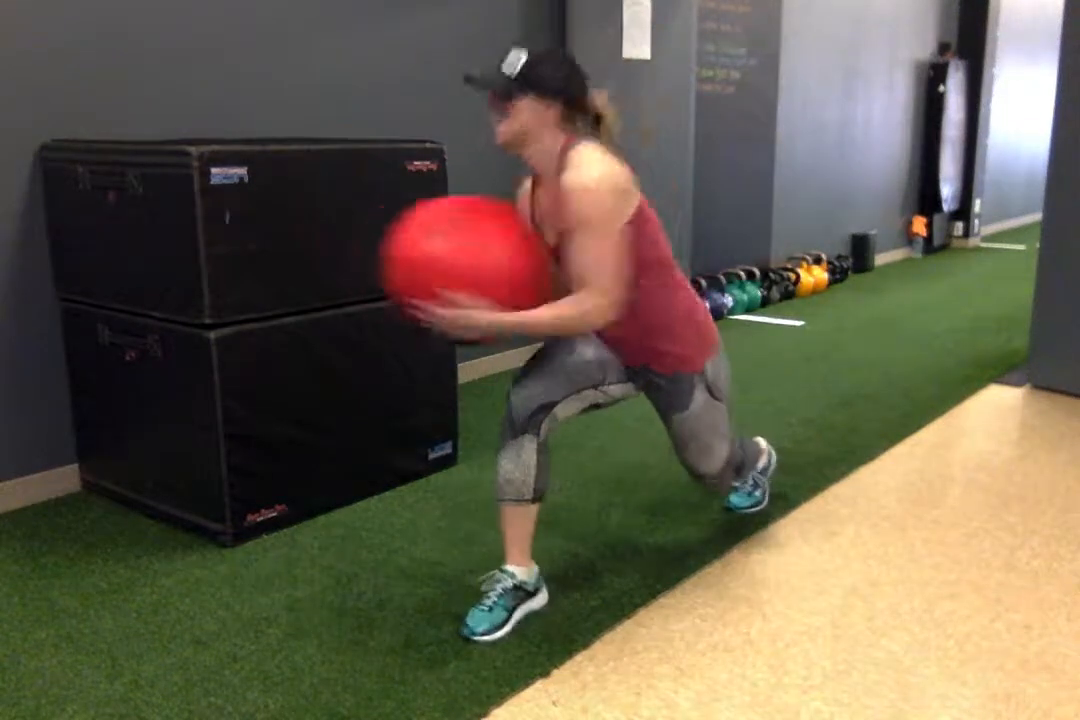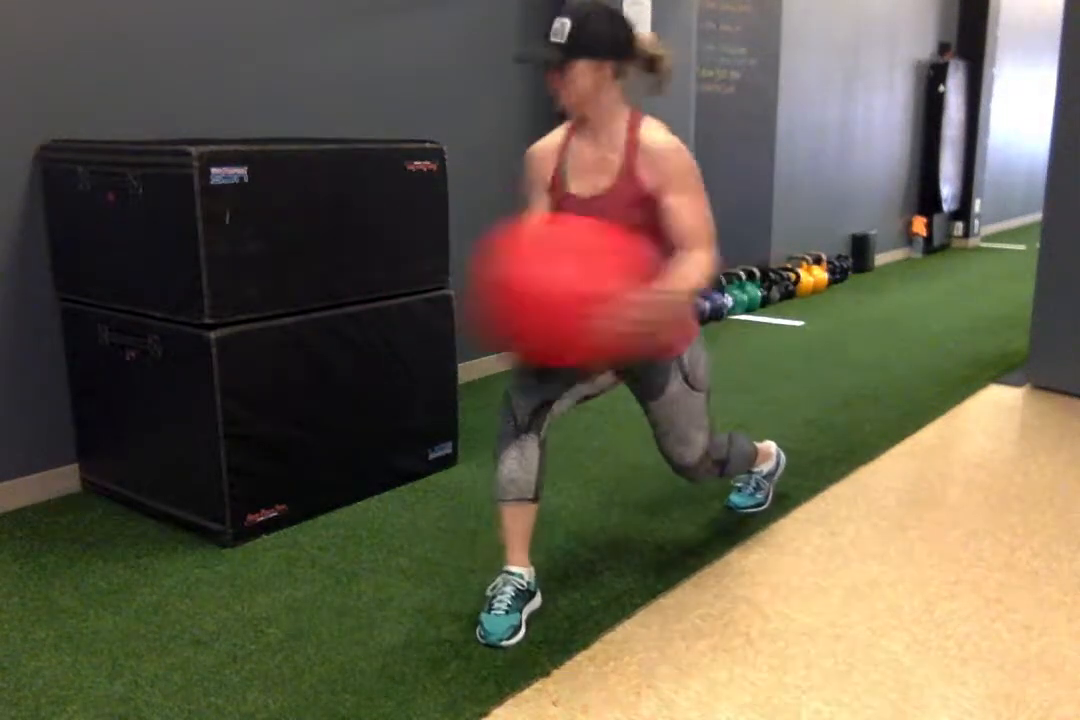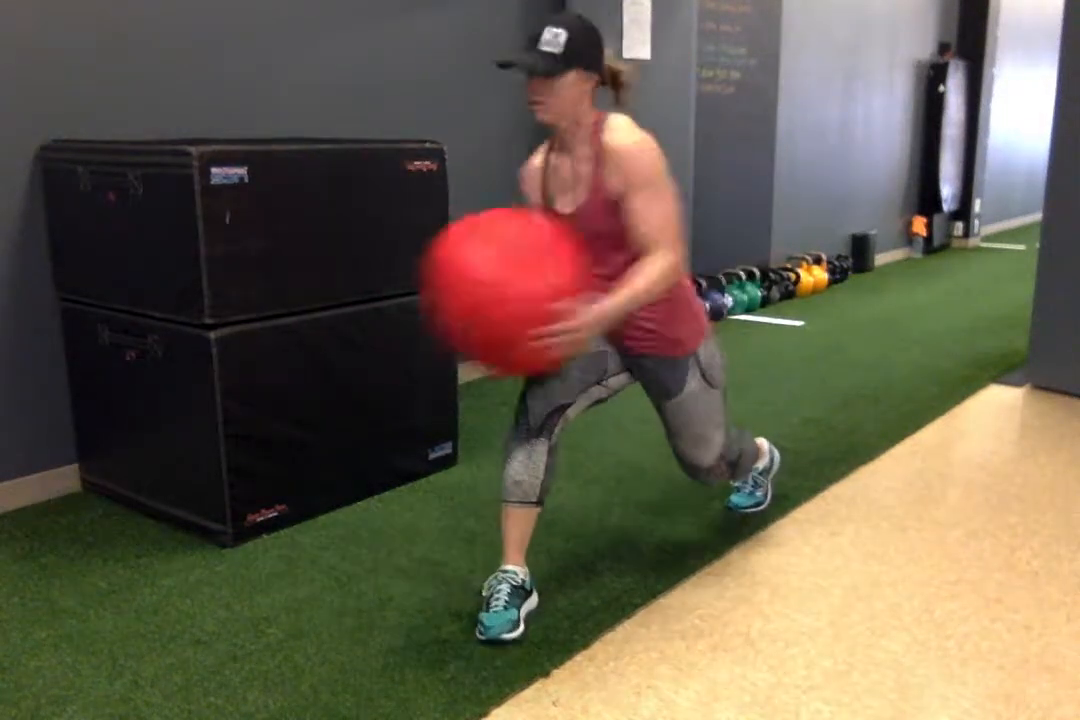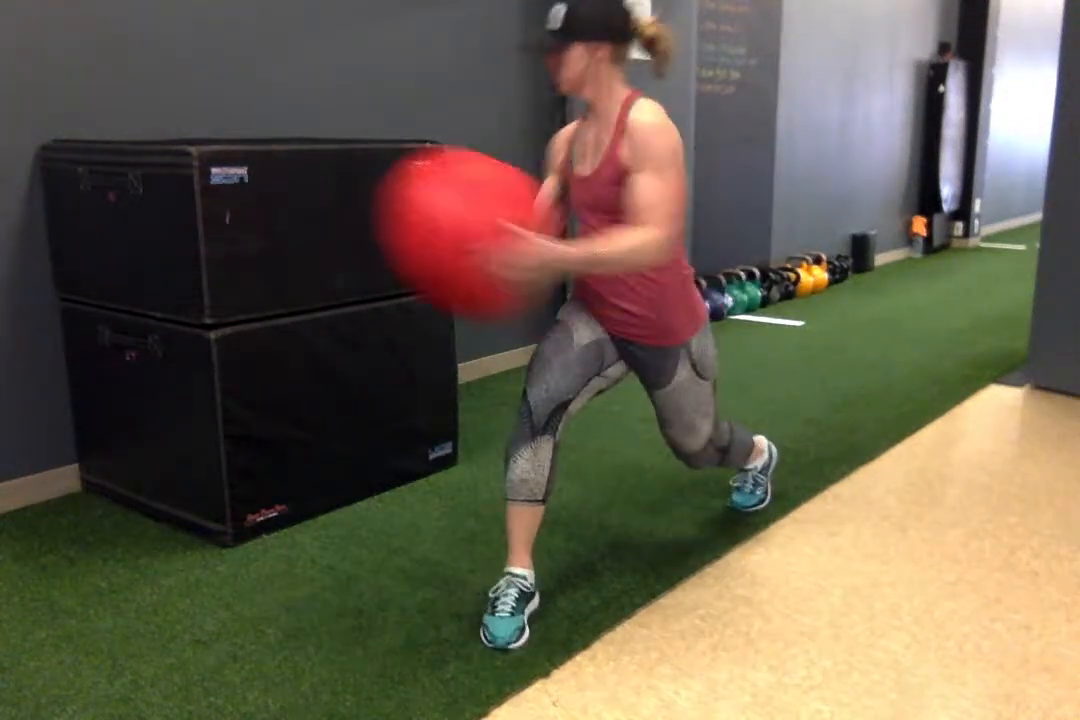
dt=0.7s
person 1, frame 1
left shoulder: (590, 182)
right shoulder: (533, 183)
left elbow: (603, 305)
left wrist: (496, 321)
right wrist: (470, 309)
left hip: (676, 342)
right hip: (606, 342)
left knee: (708, 464)
right knee: (524, 411)
left ankle: (756, 457)
right ankle: (518, 578)
person 1, frame 2
left shoulder: (660, 151)
right shoulder: (547, 153)
left elbow: (699, 254)
left wrist: (656, 302)
left hip: (656, 335)
left knee: (690, 458)
right knee: (521, 407)
left ankle: (763, 458)
right ankle: (516, 578)
person 1, frame 3
left shoulder: (627, 149)
right shoulder: (536, 170)
left elbow: (664, 260)
left wrist: (600, 313)
left hip: (670, 334)
right hip: (596, 332)
left knee: (705, 463)
right knee: (536, 412)
left ankle: (759, 457)
right ankle: (511, 579)
person 1, frame 4
left shoulder: (647, 126)
right shoulder: (568, 140)
left elbow: (655, 240)
right elbow: (533, 223)
left wrist: (558, 255)
right wrist: (499, 256)
left hip: (666, 323)
right hip: (594, 314)
left knee: (695, 443)
right knee: (539, 409)
left ankle: (757, 454)
right ankle: (517, 579)
